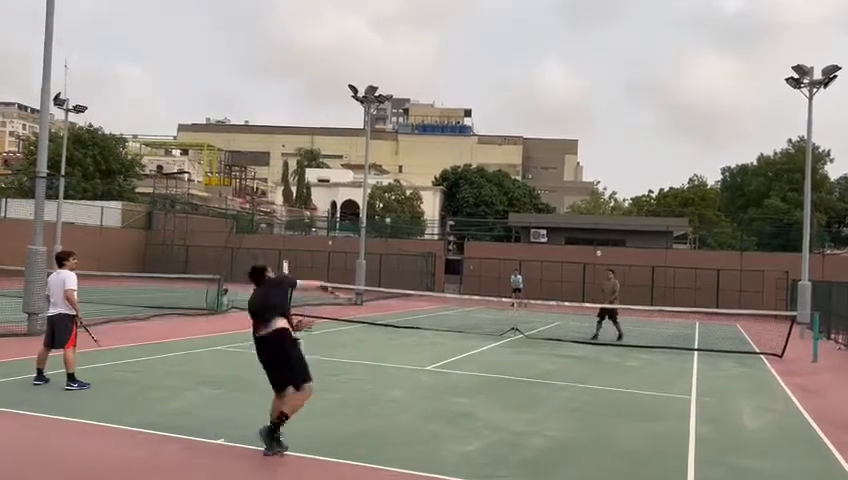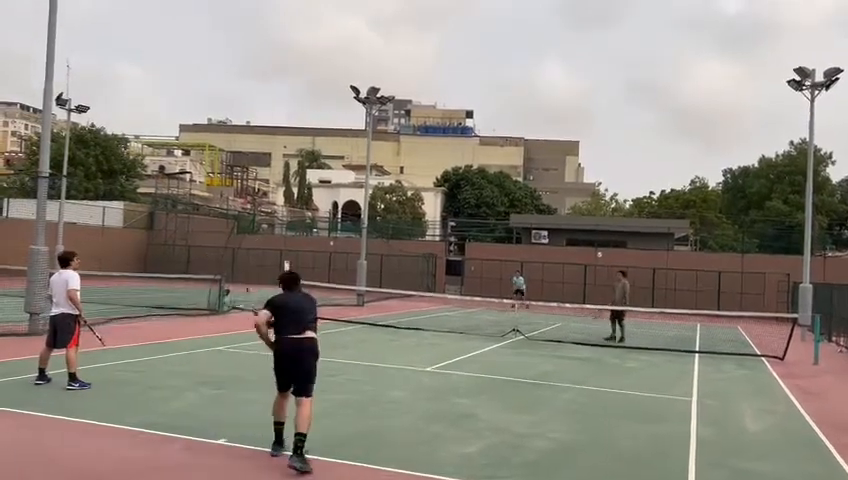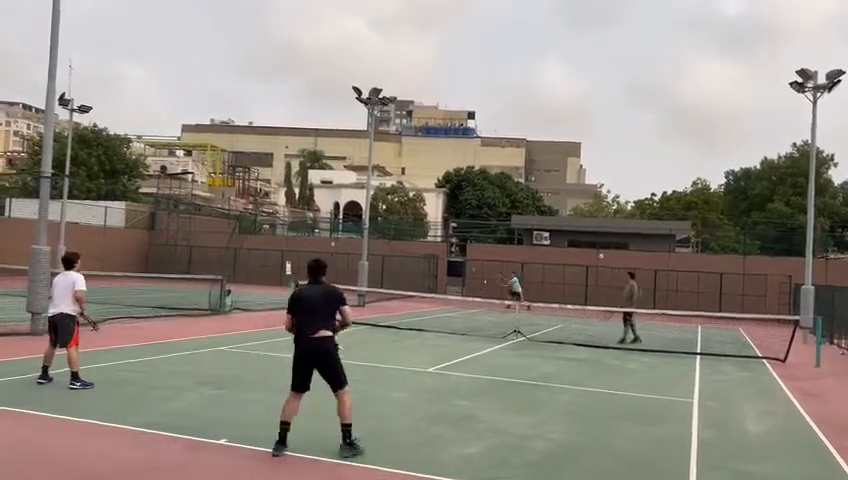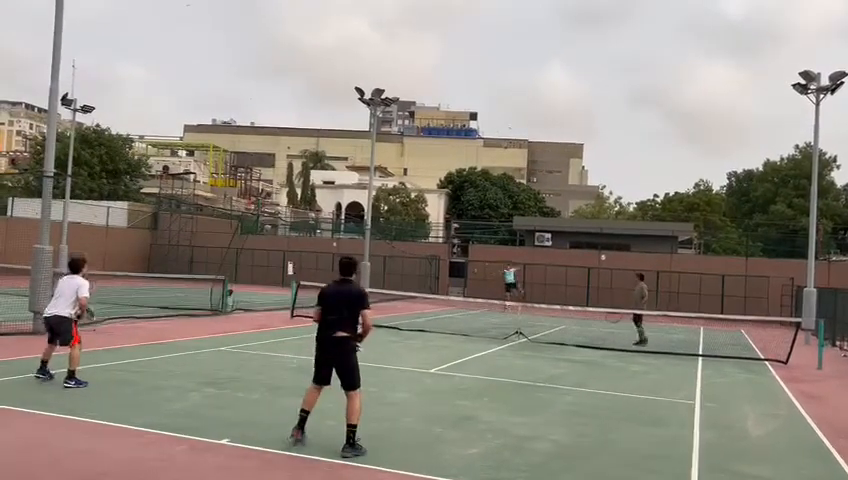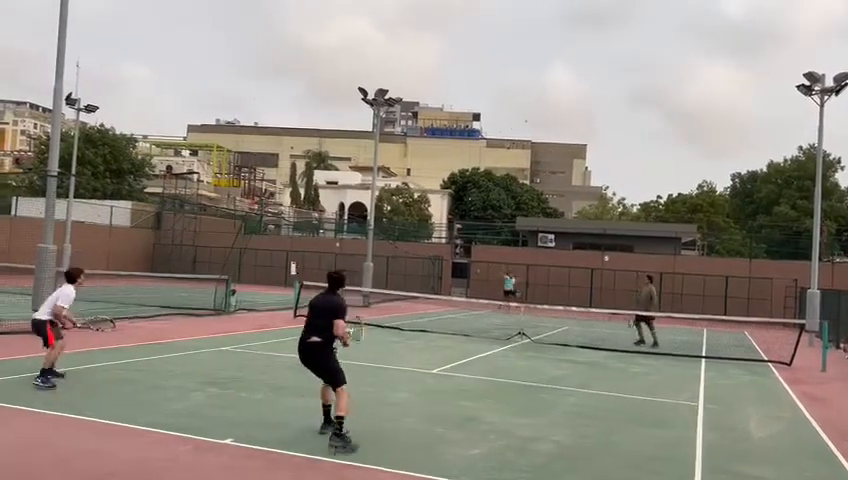
dt=0.4s
person 1, frame 1
left shoulder: (253, 301)
right shoulder: (280, 283)
right elbow: (307, 284)
left wrist: (294, 326)
right wrist: (323, 285)
left hip: (263, 345)
right hip: (281, 339)
left knee: (281, 393)
right knee: (304, 389)
left ankle: (274, 440)
right ankle: (272, 430)
person 1, frame 2
left shoulder: (276, 300)
right shoulder: (309, 300)
left elbow: (259, 322)
left wrist: (269, 343)
left hip: (284, 347)
right hip: (307, 346)
left knee: (282, 394)
right knee: (304, 401)
left ankle: (278, 442)
right ankle: (297, 453)
person 1, frame 3
left shoulder: (297, 294)
right shoulder: (334, 292)
left elbow: (289, 326)
right elbow: (348, 320)
left hip: (302, 347)
right hip: (325, 345)
left knee: (295, 394)
right knee: (342, 393)
left ankle: (281, 442)
right ankle: (347, 443)
person 1, frame 4
left shoulder: (325, 290)
right shoulder: (359, 292)
left elbow: (317, 317)
right elbow: (367, 324)
right wrist: (360, 337)
left hip: (323, 343)
right hip: (343, 345)
left knee: (317, 385)
right knee: (354, 394)
left ankle: (299, 428)
right ankle: (350, 444)
person 1, frame 5
left shoulder: (316, 299)
right shoulder: (338, 303)
right elbow: (338, 332)
left wrist: (342, 335)
right wrist: (346, 341)
left hip: (304, 348)
right hip: (320, 349)
left knee: (328, 381)
right knee: (341, 390)
left ankle: (328, 422)
right ankle: (338, 434)
person 2, frame 1
left shoulder: (52, 276)
right shoulder: (70, 275)
left elbow: (48, 297)
right elbow: (69, 295)
right wrist: (78, 311)
left hip: (52, 315)
right hip: (65, 315)
left knee: (46, 347)
right knee: (69, 347)
left ankle: (39, 376)
right ankle: (71, 381)
person 2, frame 2
left shoulder: (54, 277)
right shoulder: (73, 275)
left elbow: (51, 297)
right elbow: (72, 295)
right wrist: (80, 310)
left hip: (54, 315)
right hip: (68, 315)
left knee: (49, 346)
right knee: (71, 347)
left ankle: (41, 375)
right ankle: (73, 380)
person 2, frame 3
left shoulder: (58, 277)
right shoulder: (78, 277)
right elbow: (79, 295)
right wrist: (82, 309)
left hip: (52, 314)
right hip: (67, 316)
left knee: (52, 345)
right knee: (72, 347)
left ankle: (44, 374)
right ankle: (75, 380)
person 2, frame 4
left shoulder: (63, 279)
right shoulder: (83, 283)
right elbow: (83, 303)
left wrist: (75, 312)
right wrist: (81, 314)
left hip: (48, 315)
right hip: (62, 318)
left knee: (52, 342)
right knee: (76, 346)
left ankle: (42, 369)
right ankle: (71, 379)
person 2, frame 5
left shoulder: (67, 289)
right shoulder: (69, 292)
left elbow: (63, 310)
right elbow: (57, 311)
left wrist: (72, 321)
right wrist: (64, 324)
left hip: (42, 320)
right hip: (43, 321)
left knee: (58, 344)
right knee: (58, 345)
left ankle: (48, 370)
right ankle: (42, 377)
